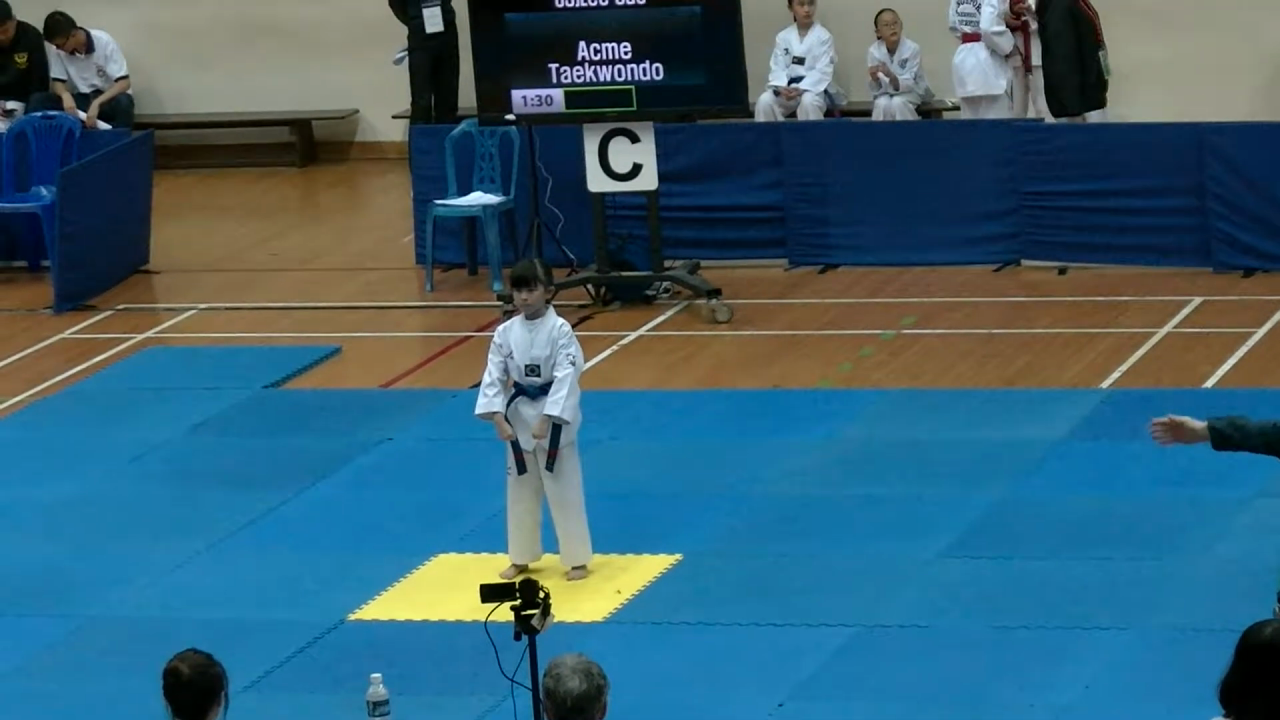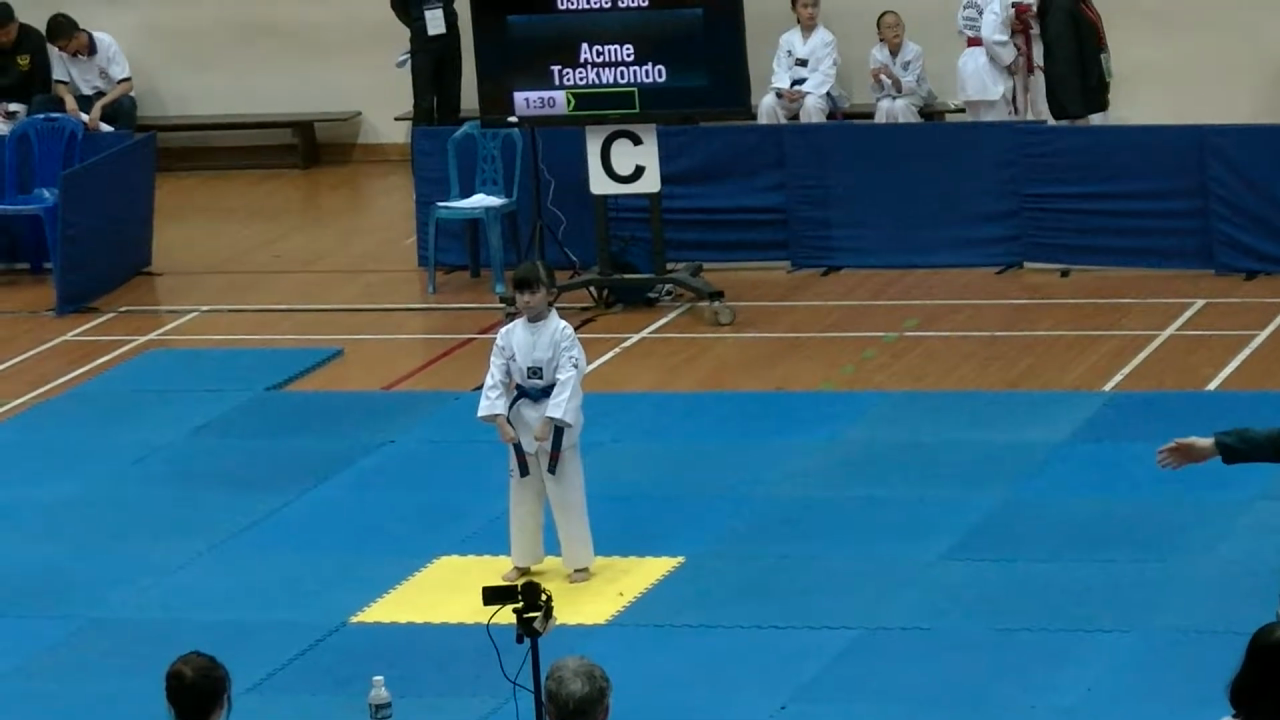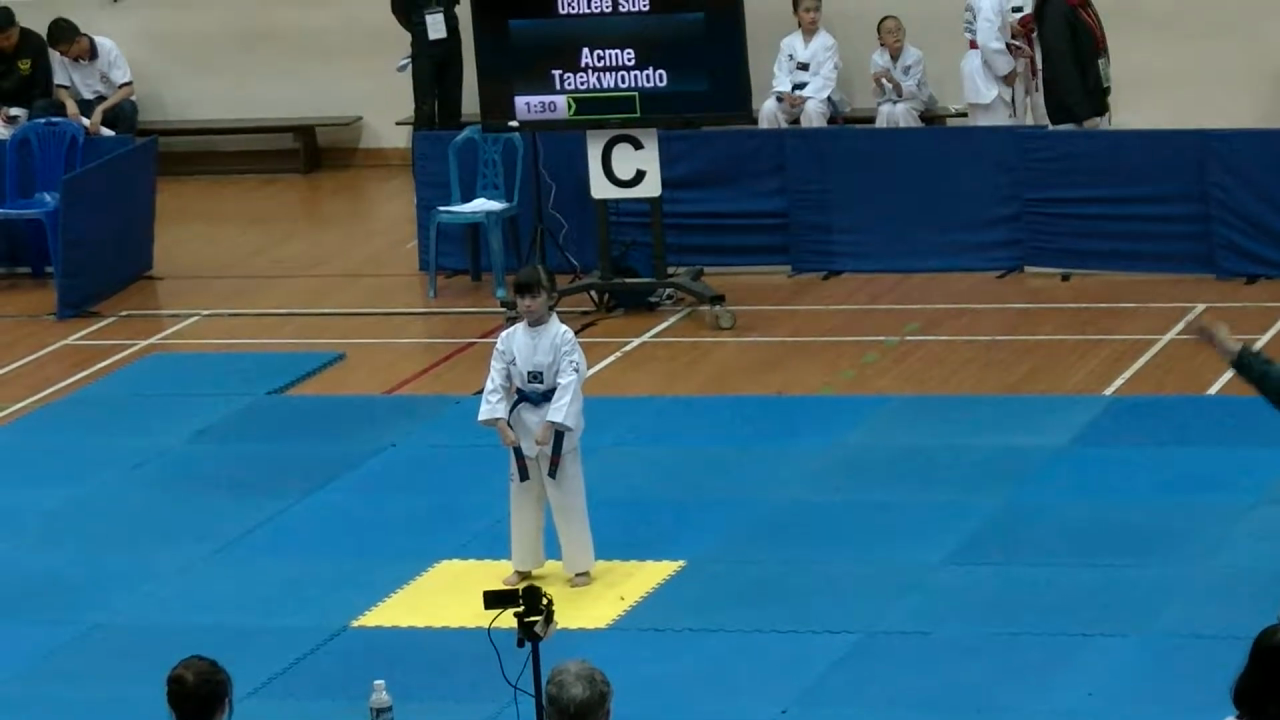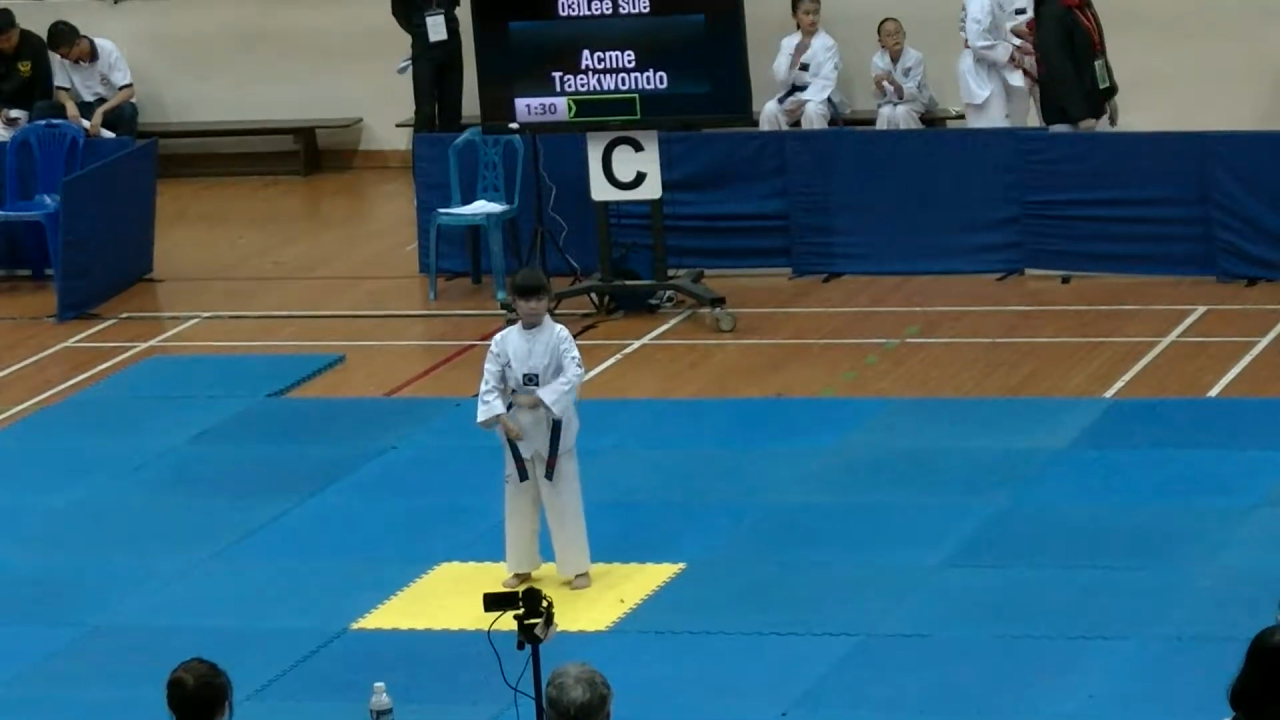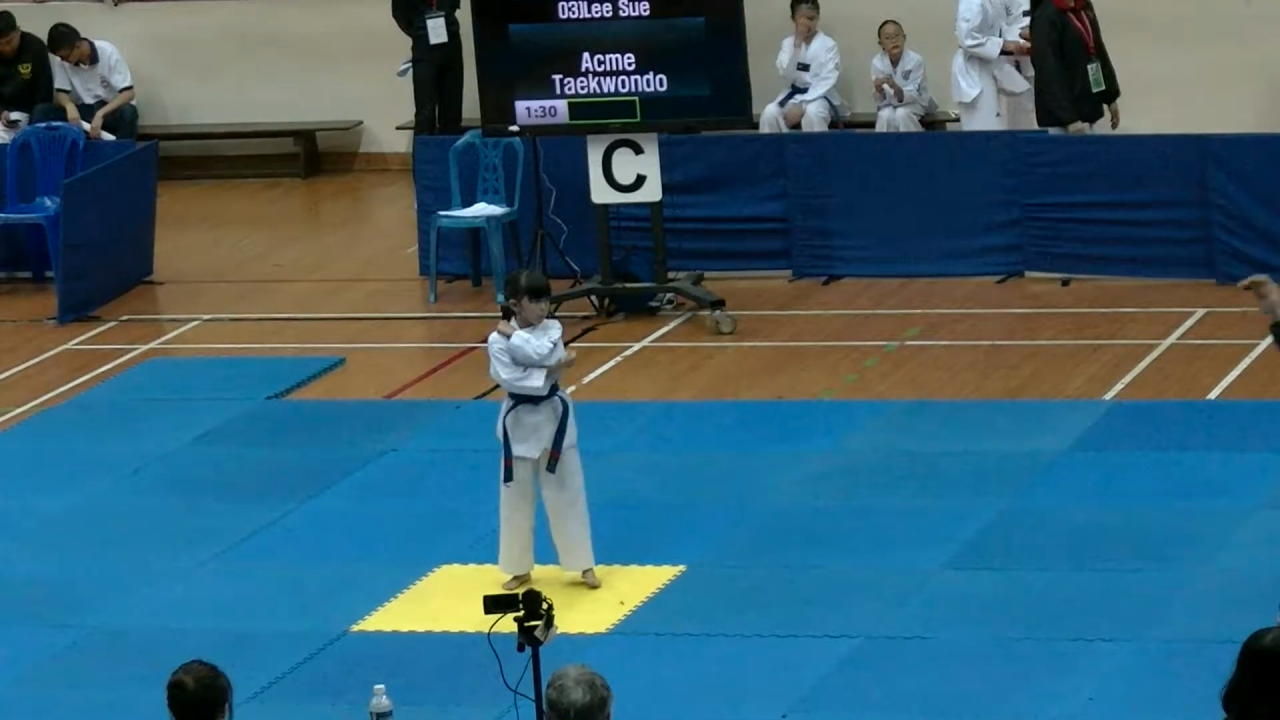
dt=0.2s
person 1, frame 1
left shoulder: (560, 330)
right shoulder: (505, 332)
left elbow: (566, 376)
right elbow: (494, 376)
left wrist: (547, 419)
right wrist: (499, 418)
left hip: (554, 416)
right hip: (518, 416)
left knee: (564, 490)
right knee: (521, 490)
left ankle: (577, 559)
right ankle: (521, 558)
person 1, frame 2
left shoulder: (563, 332)
right shoulder: (508, 335)
left elbow: (569, 379)
right elbow: (496, 379)
left wrist: (549, 421)
right wrist: (501, 421)
left hip: (556, 419)
right hip: (521, 418)
left knee: (566, 492)
right knee: (523, 492)
left ankle: (579, 561)
right ankle: (523, 560)
person 1, frame 3
left shoulder: (563, 336)
right shoulder: (508, 339)
left elbow: (570, 383)
right elbow: (497, 383)
left wrist: (551, 425)
right wrist: (501, 424)
left hip: (556, 423)
right hip: (520, 422)
left knee: (567, 495)
right knee: (523, 495)
left ankle: (580, 565)
right ankle: (524, 564)
person 1, frame 4
left shoulder: (559, 335)
right shoulder: (503, 340)
left elbow: (573, 376)
right elbow: (489, 386)
left wrist: (539, 400)
right wrist: (502, 419)
left hip: (552, 424)
right hip: (517, 427)
left knee: (563, 497)
right knee: (520, 497)
left ankle: (578, 568)
right ankle: (522, 567)
person 1, frame 5
left shoulder: (551, 327)
right shoulder: (497, 339)
left elbow: (545, 353)
right elbow: (509, 379)
left wrist: (513, 335)
right wrist: (552, 369)
left hip: (554, 418)
right hip: (519, 423)
left knee: (566, 492)
right knee: (516, 497)
left ankle: (584, 565)
right ankle: (518, 569)
